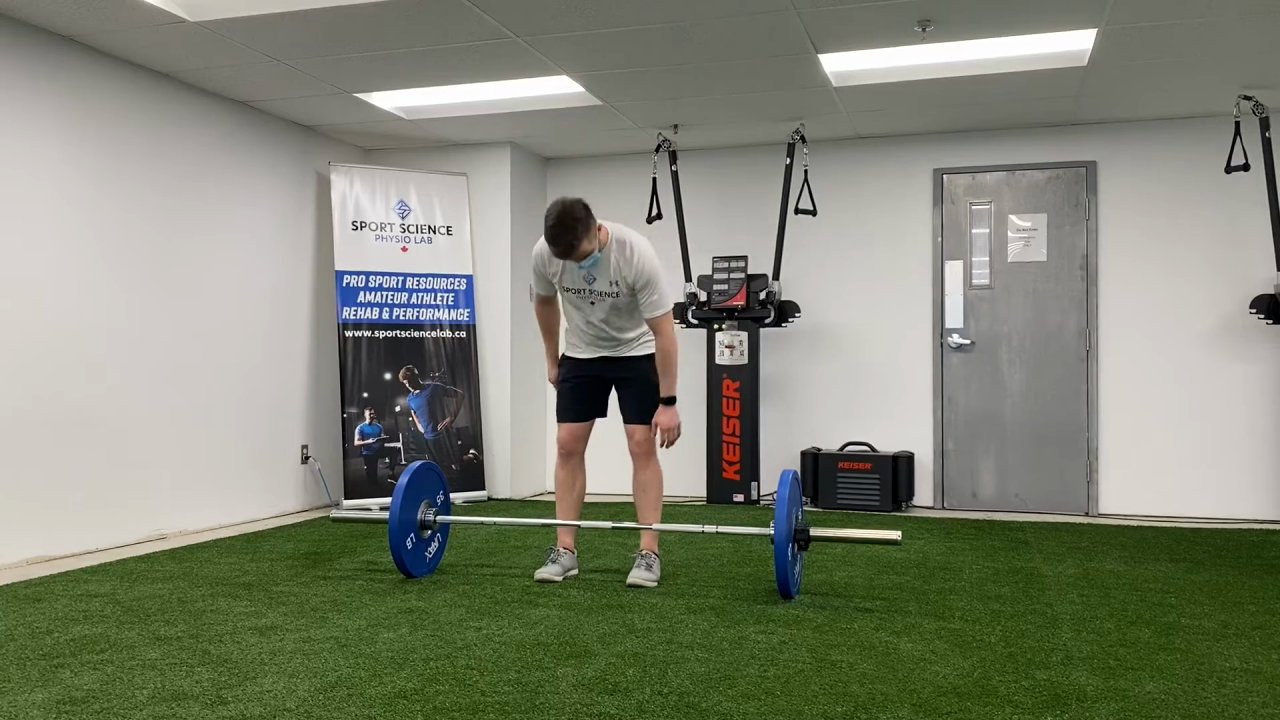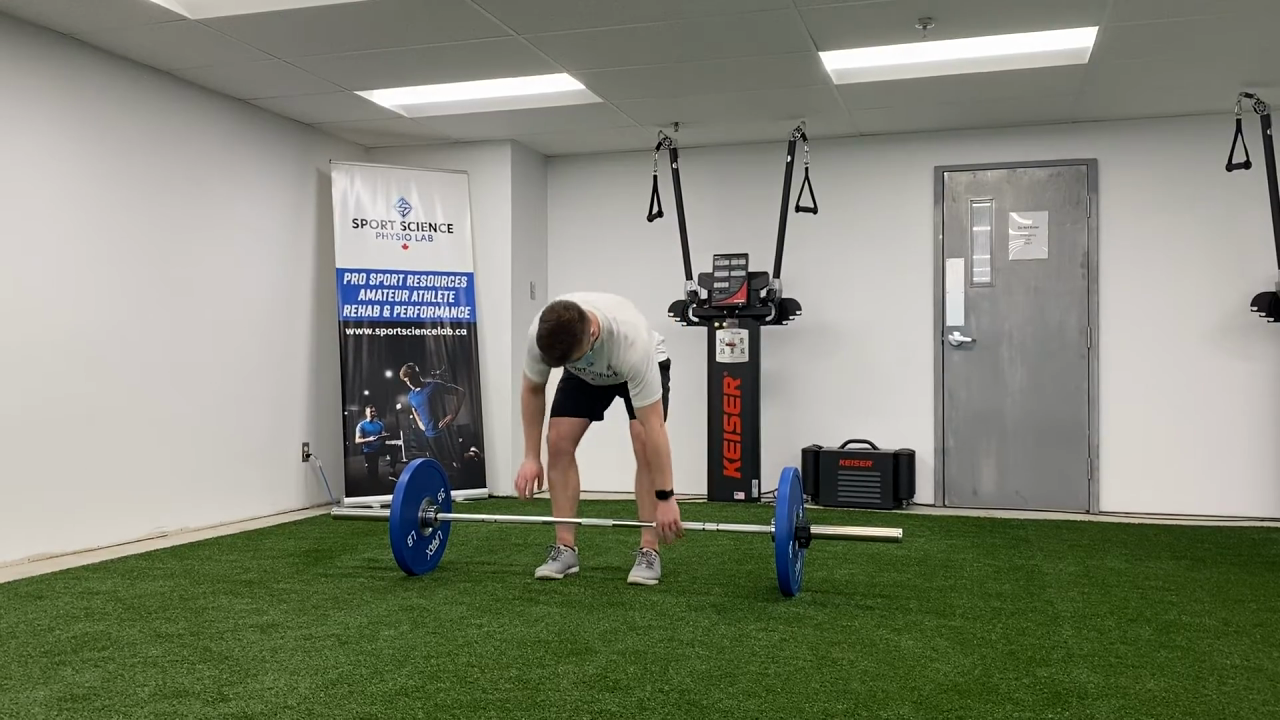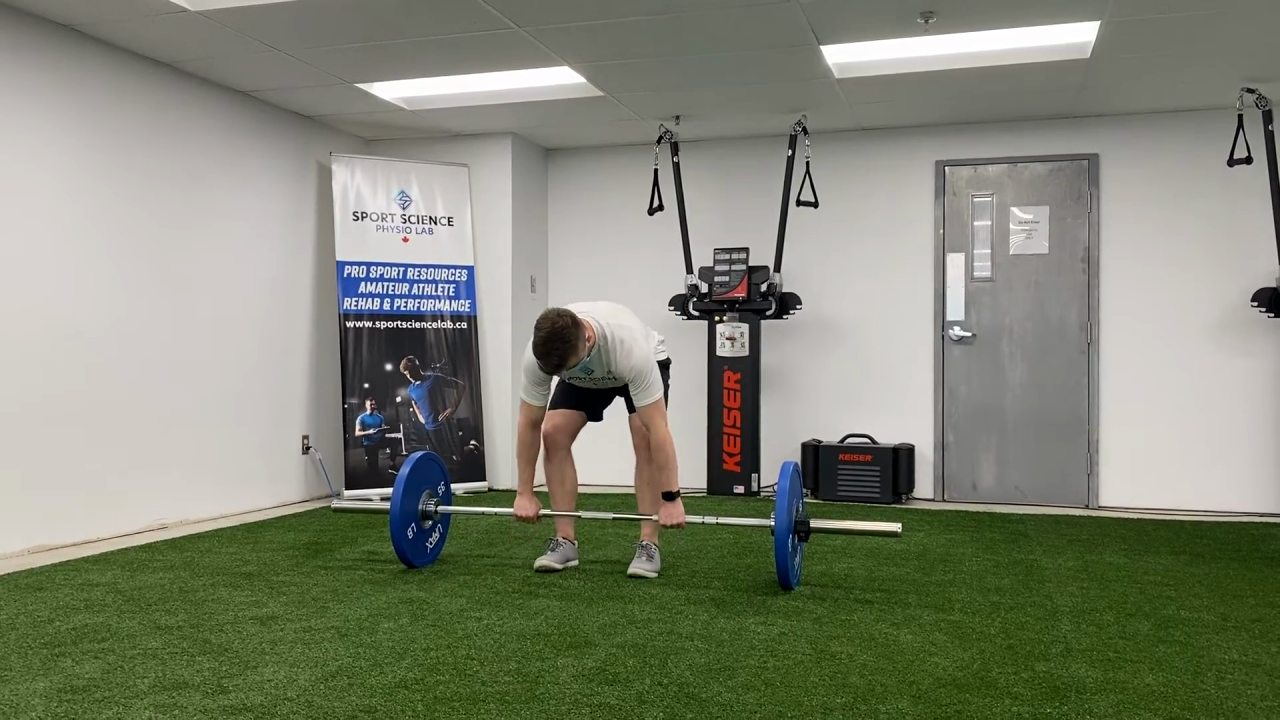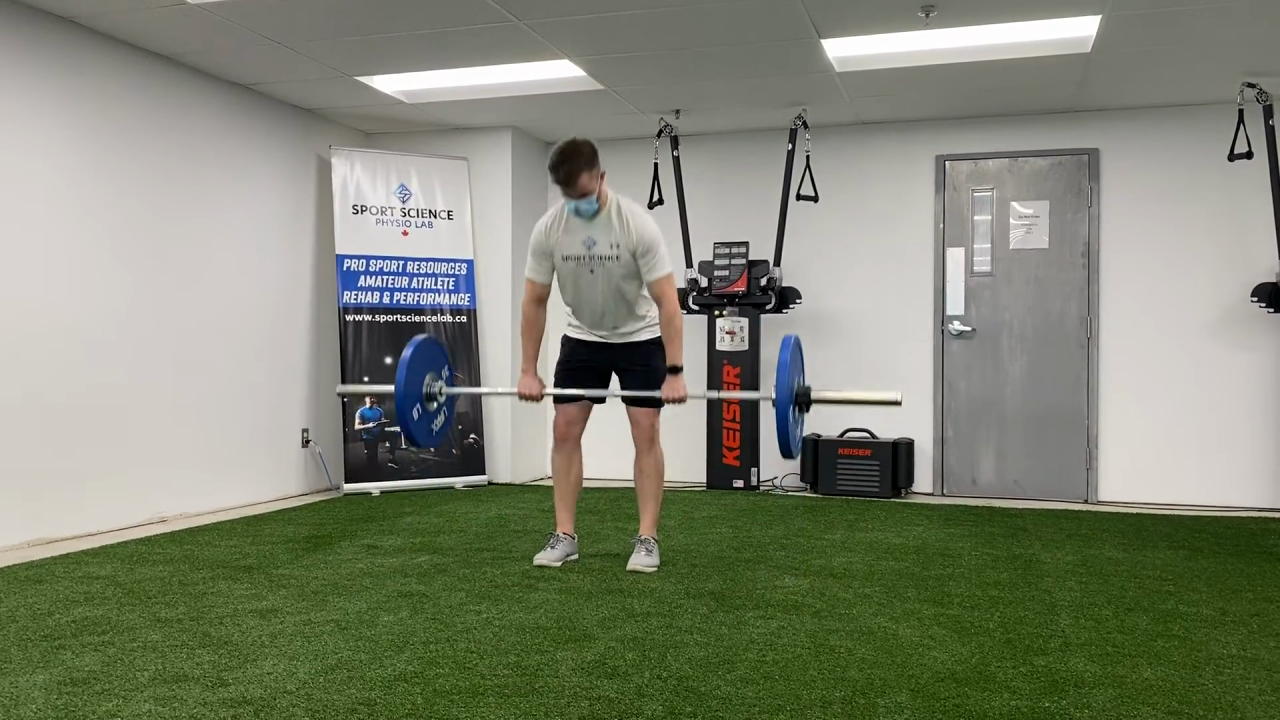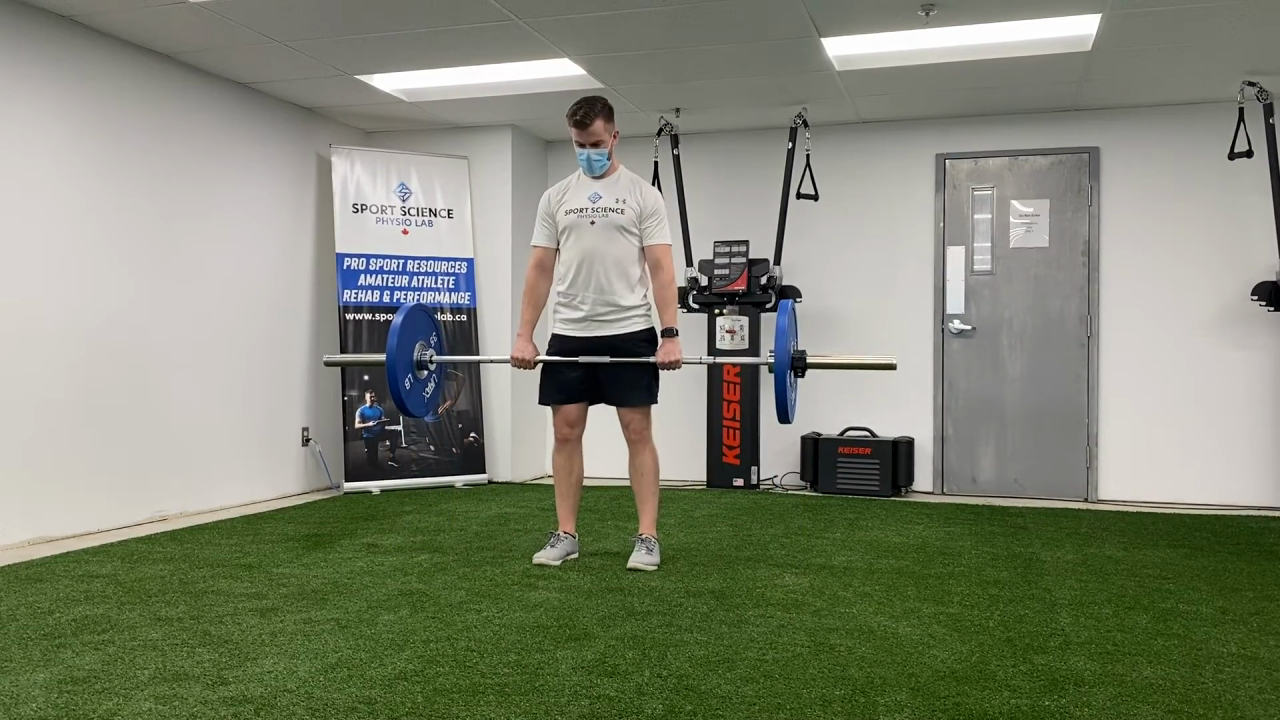
dt=1s
person 1, frame 1
left shoulder: (637, 254)
right shoulder: (544, 255)
left elbow: (664, 332)
right elbow: (545, 302)
left wrist: (668, 402)
right wrist: (552, 359)
left hip: (635, 354)
right hip: (580, 355)
left knee: (642, 446)
right knee: (568, 446)
left ankle: (648, 553)
right ankle: (565, 550)
person 1, frame 2
left shoulder: (631, 342)
right shoulder: (541, 333)
left elbow: (653, 426)
right elbow: (533, 389)
left wrist: (665, 497)
right wrist: (531, 456)
left hip: (646, 366)
right hip: (584, 375)
left knee: (643, 441)
right knee: (559, 443)
left ankle: (649, 552)
right ankle: (565, 548)
person 1, frame 3
left shoulder: (630, 346)
right shoulder: (538, 353)
left elbow: (657, 427)
right elbow: (529, 423)
left wrist: (671, 498)
right wrist: (524, 492)
left hip: (648, 362)
right hip: (586, 379)
left knee: (644, 438)
right knee: (554, 434)
left ankle: (648, 543)
right ankle: (565, 540)
person 1, frame 4
left shoulder: (636, 223)
right shoulder: (547, 229)
left elbow: (666, 301)
right elbow: (534, 301)
left wrist: (675, 371)
right wrist: (528, 369)
left hip: (639, 338)
right hip: (583, 339)
left knee: (646, 433)
right knee: (565, 431)
left ankle: (647, 539)
right ankle: (565, 536)
person 1, frame 5
left shoulder: (643, 194)
right shoulder: (555, 197)
left elbow: (661, 268)
right elbow: (540, 269)
left wrist: (669, 335)
right wrist: (524, 335)
left hip: (629, 333)
right hip: (569, 335)
left knee: (638, 433)
right knee: (566, 433)
left ankle: (647, 537)
right ankle: (565, 534)
